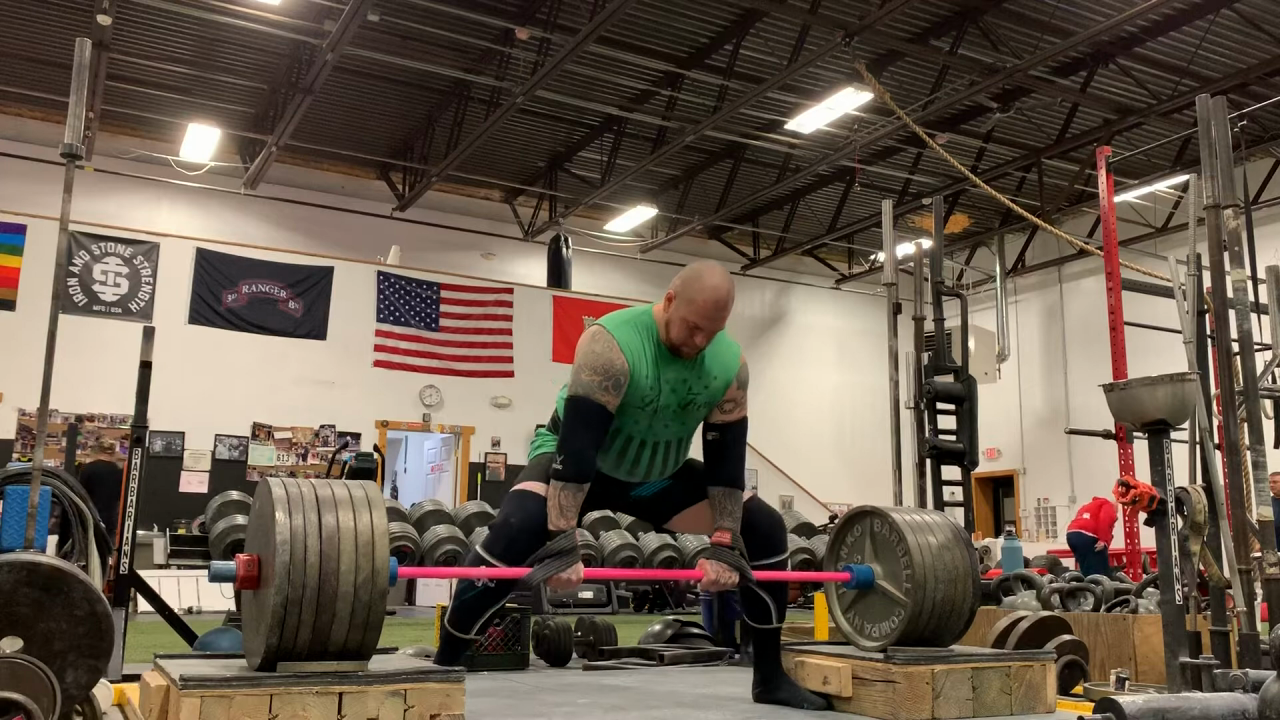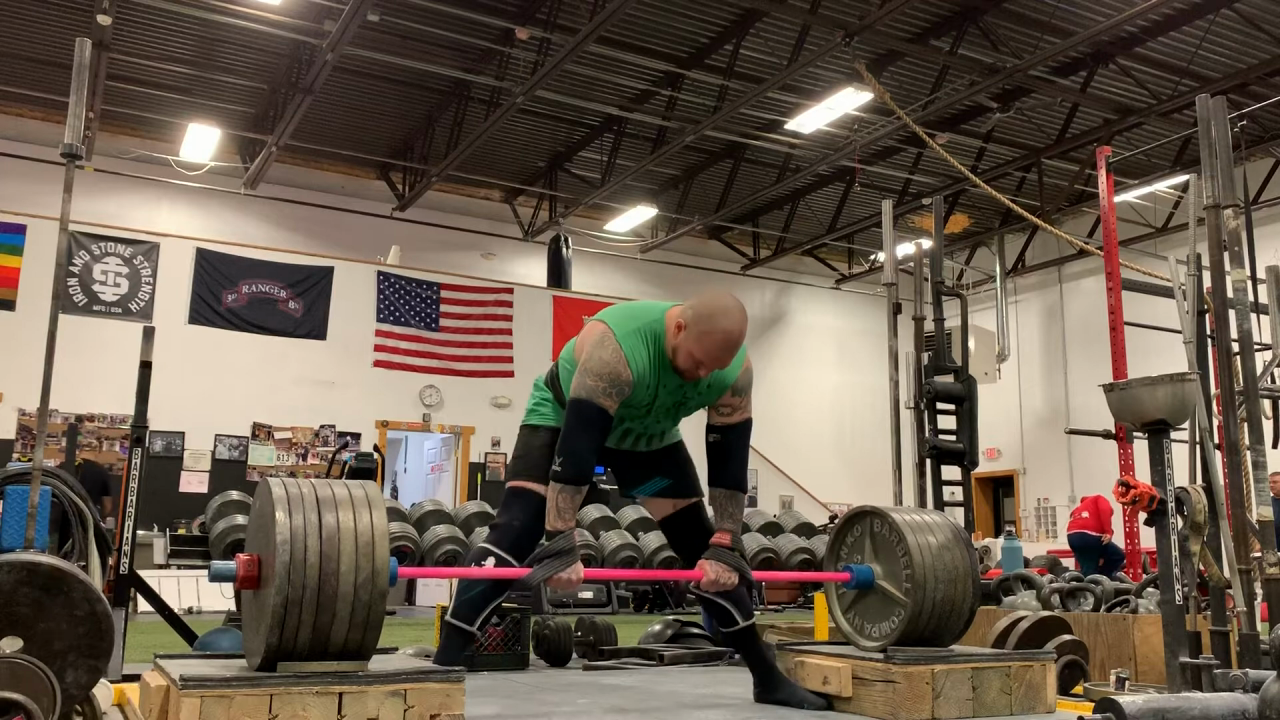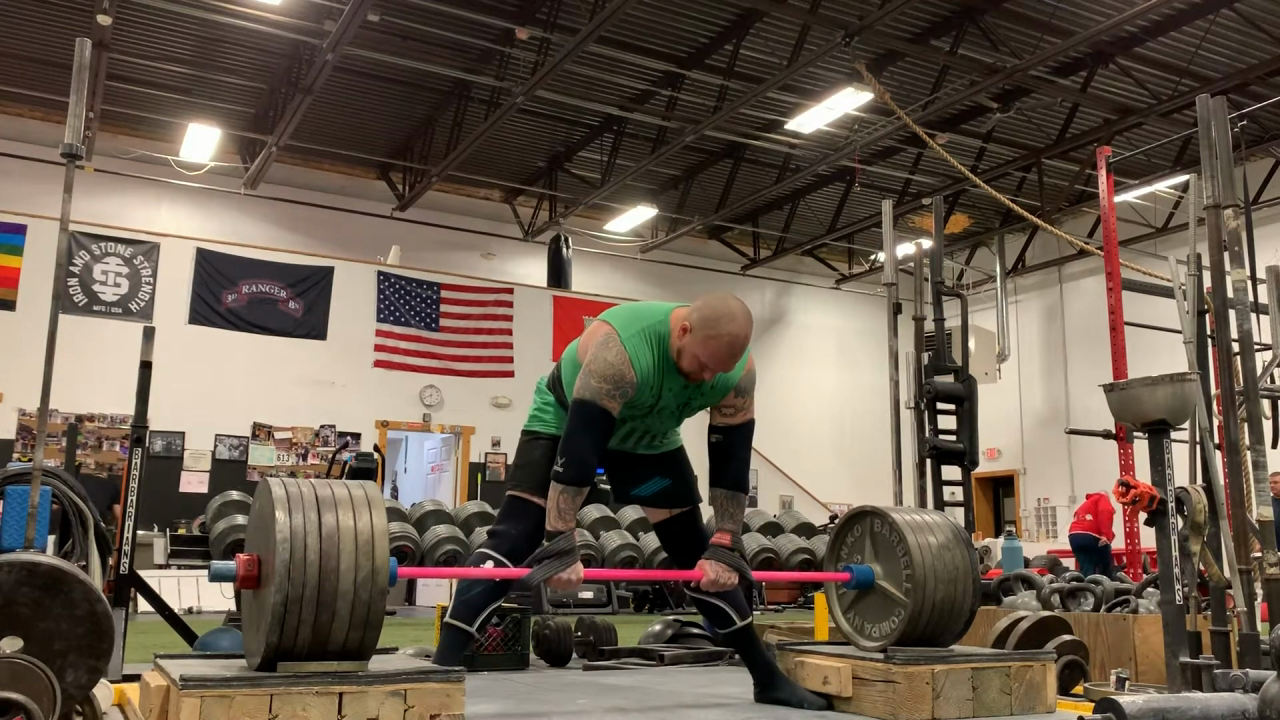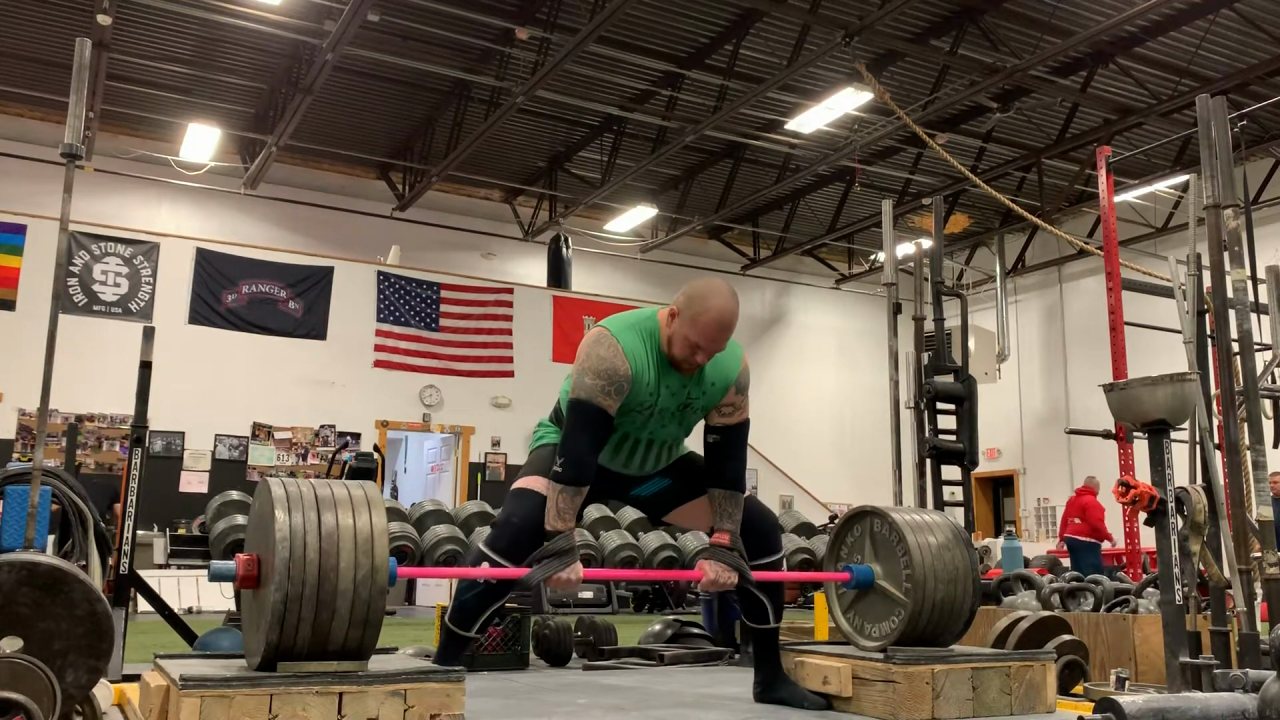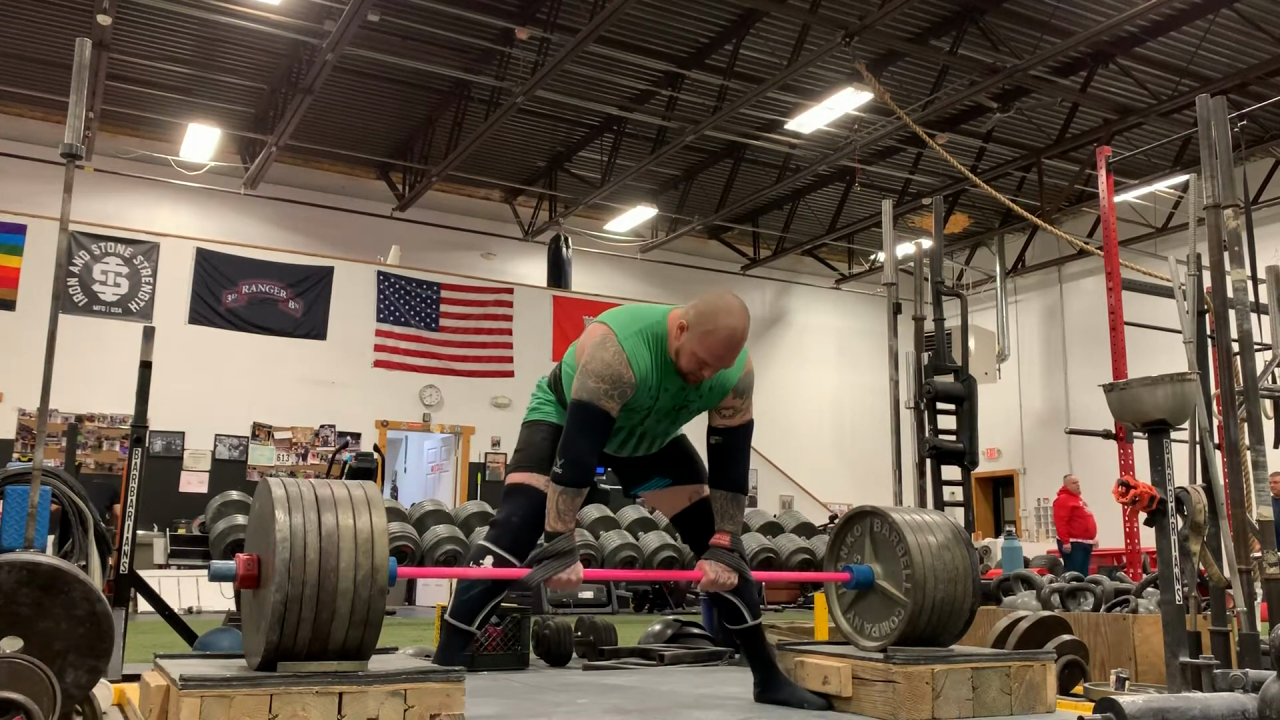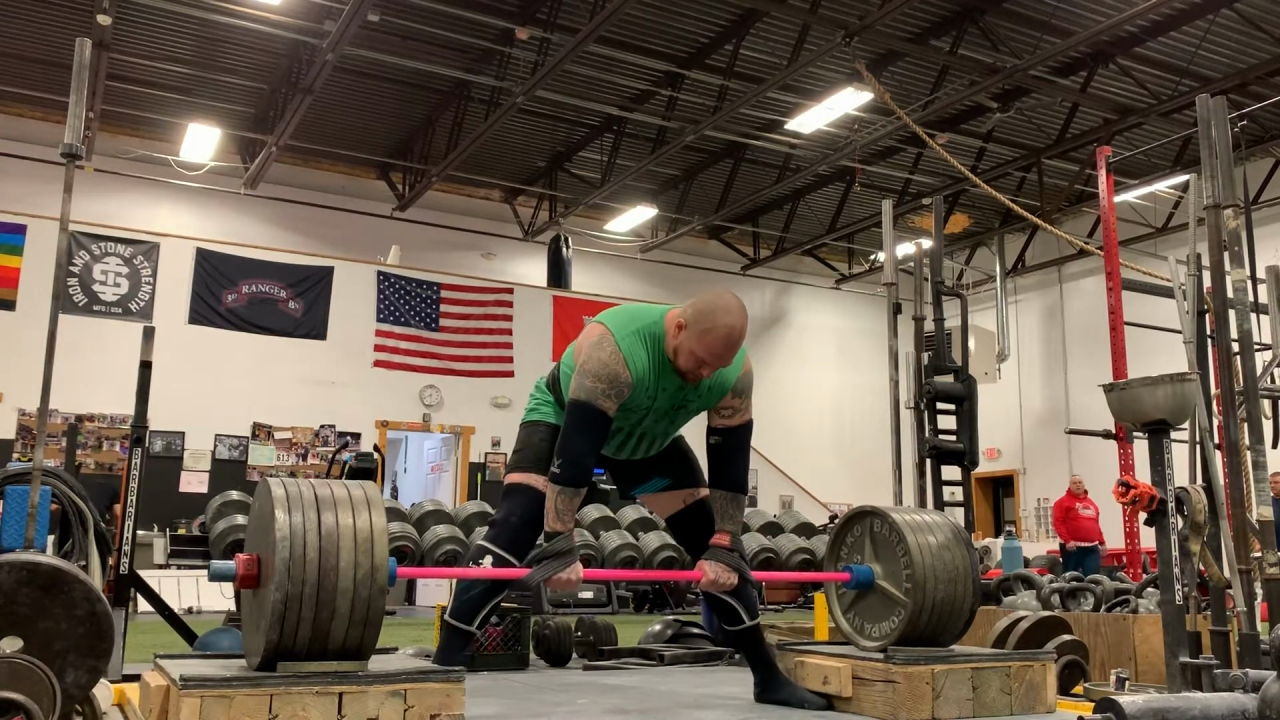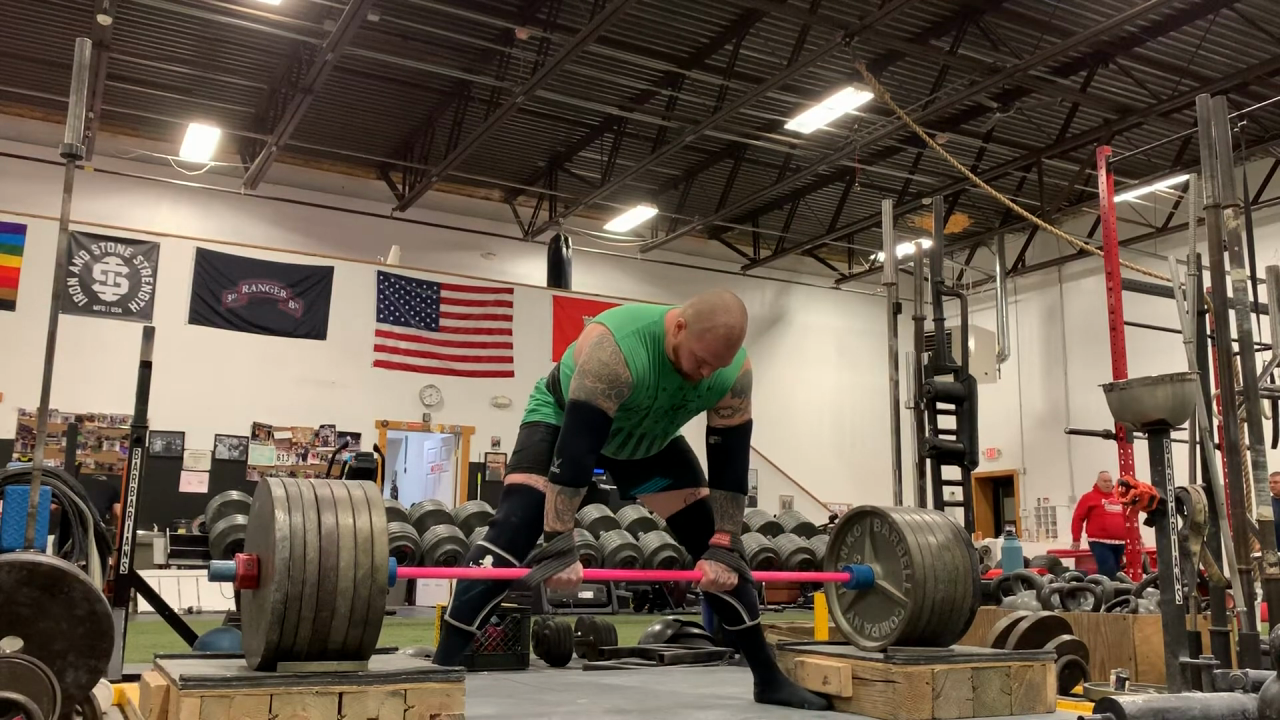
dt=0.7s
person 1, frame 1
left shoulder: (729, 364)
right shoulder: (611, 343)
left elbow: (727, 457)
right elbow: (578, 444)
left wrist: (725, 546)
right wrist: (563, 542)
left hip: (662, 474)
right hip: (577, 453)
left knee: (766, 531)
right knee: (516, 529)
left ankle: (770, 677)
right ankle: (442, 671)
person 1, frame 2
left shoulder: (734, 369)
right shoulder: (616, 344)
left elbow: (729, 457)
right elbow: (577, 444)
left wrist: (725, 546)
right wrist: (561, 543)
left hip: (649, 435)
right hip: (565, 416)
left knee: (699, 544)
right knee: (516, 530)
left ankle: (767, 678)
right ankle: (443, 672)
person 1, frame 3
left shoulder: (737, 369)
right shoulder: (620, 345)
left elbow: (731, 458)
right elbow: (580, 446)
left wrist: (725, 547)
right wrist: (561, 543)
left hip: (650, 437)
right hip: (566, 419)
left knee: (696, 551)
right knee: (515, 537)
left ankle: (768, 678)
right ankle: (442, 672)
person 1, frame 4
left shoulder: (731, 367)
right shoulder: (613, 348)
left elbow: (728, 458)
right elbow: (579, 448)
left wrist: (725, 546)
right wrist: (560, 544)
left hip: (660, 465)
right hip: (574, 444)
left knee: (760, 531)
right knee: (519, 526)
left ankle: (770, 678)
right ankle: (441, 671)
person 1, frame 5
left shoulder: (736, 371)
right shoulder: (617, 345)
left elbow: (730, 459)
right elbow: (579, 446)
left wrist: (724, 545)
right wrist: (560, 544)
left hip: (651, 437)
right hip: (566, 417)
left knee: (716, 534)
right knee: (518, 524)
left ankle: (768, 677)
right ankle: (443, 669)
person 1, frame 6
left shoulder: (734, 372)
right shoulder: (614, 346)
left elbow: (730, 462)
right elbow: (575, 448)
left wrist: (724, 546)
right wrist: (559, 545)
left hip: (649, 439)
right hip: (564, 418)
left knee: (716, 545)
right knee: (515, 526)
left ankle: (768, 677)
right ankle: (443, 670)
person 1, frame 7
left shoulder: (734, 371)
right shoulder: (615, 346)
left elbow: (730, 461)
right elbow: (576, 448)
left wrist: (724, 548)
right wrist: (559, 545)
left hip: (649, 439)
right hip: (564, 419)
left knee: (716, 542)
right knee: (515, 527)
left ankle: (768, 678)
right ankle: (442, 670)
